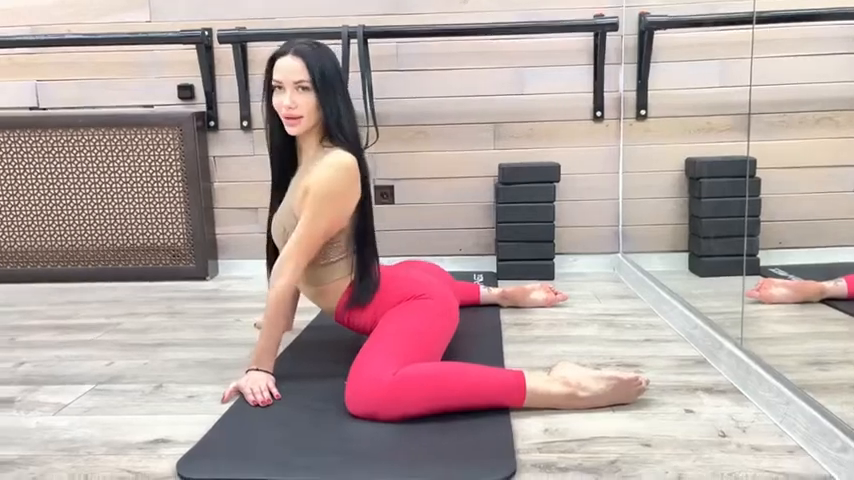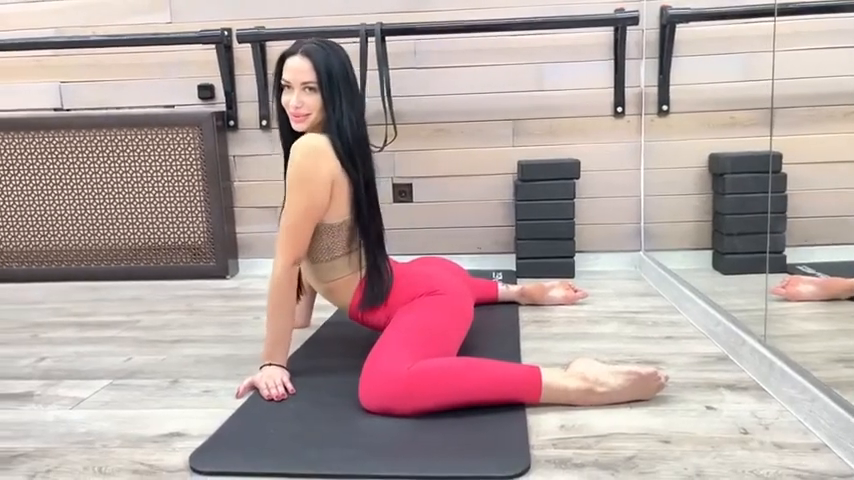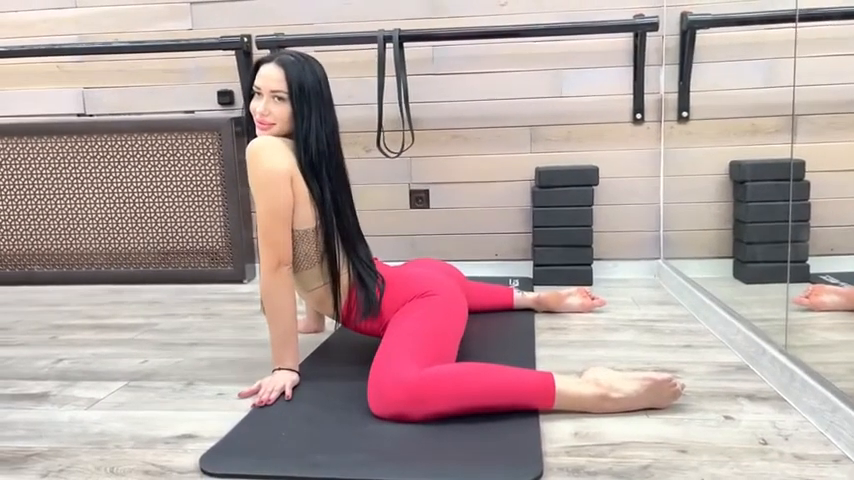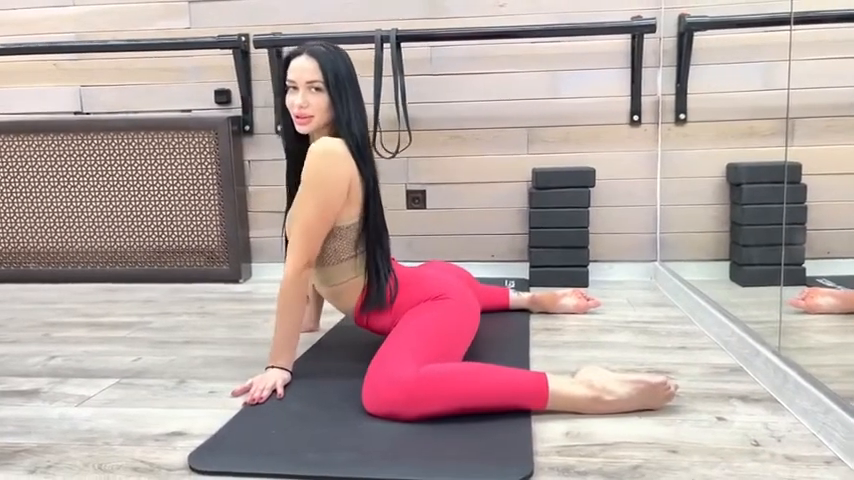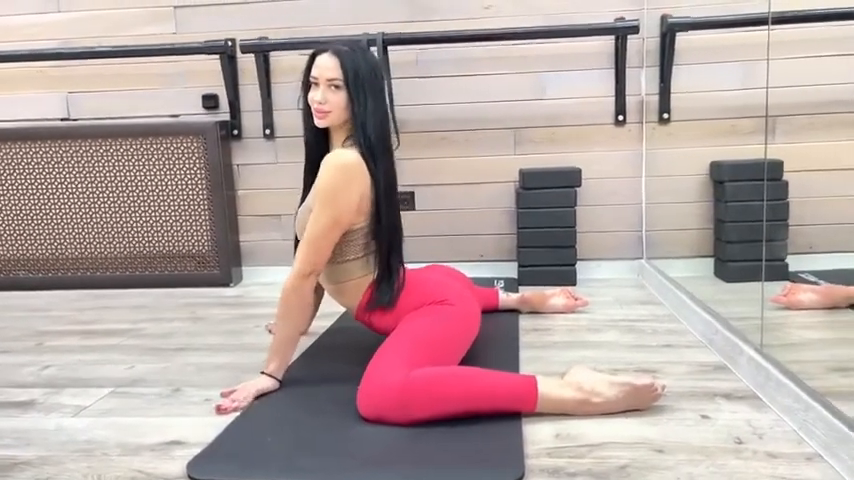
dt=1s
person 1, frame 1
left shoulder: (335, 167)
right shoulder: (303, 157)
left elbow: (288, 270)
right elbow: (295, 263)
left wrist: (260, 366)
right wrist: (280, 318)
left hip: (410, 300)
right hip: (399, 285)
left knee: (370, 394)
left ankle: (559, 386)
right ankle: (500, 294)
person 1, frame 2
left shoulder: (311, 150)
right shoulder: (331, 148)
left elbow: (287, 261)
right elbow: (313, 253)
left wrist: (274, 361)
right wrist: (301, 311)
left hip: (425, 296)
right hip: (417, 279)
left knee: (383, 388)
left ankle: (576, 382)
right ankle: (520, 291)
person 1, frame 3
left shoulder: (266, 153)
right shoulder: (307, 153)
left elbow: (277, 265)
left wrist: (285, 365)
right wrist: (316, 316)
left hip: (419, 297)
right hip: (414, 282)
left knee: (393, 394)
left ankle: (594, 390)
right ankle: (537, 299)
person 1, frame 4
left shoulder: (327, 154)
right shoulder: (334, 152)
left elbow: (299, 266)
right elbow: (321, 258)
left wrist: (280, 364)
right wrist: (310, 317)
left hip: (432, 300)
right hip: (422, 284)
left knee: (388, 392)
left ankle: (586, 390)
right ankle: (532, 299)
person 1, frame 5
left shoulder: (343, 164)
right shoulder: (344, 155)
left elbow: (303, 273)
right elbow: (321, 264)
left wrist: (272, 370)
right wrist: (297, 321)
left hip: (433, 305)
right hip: (425, 288)
left knee: (382, 395)
left ankle: (576, 390)
right ankle: (521, 299)
